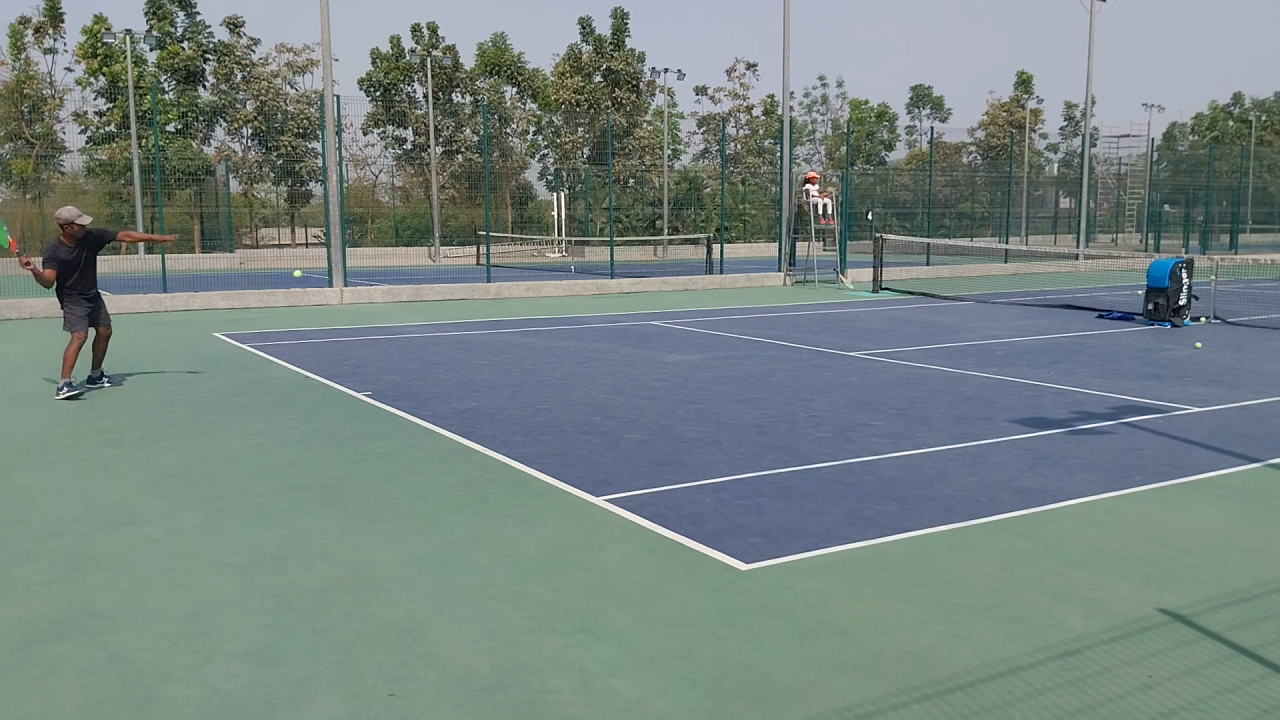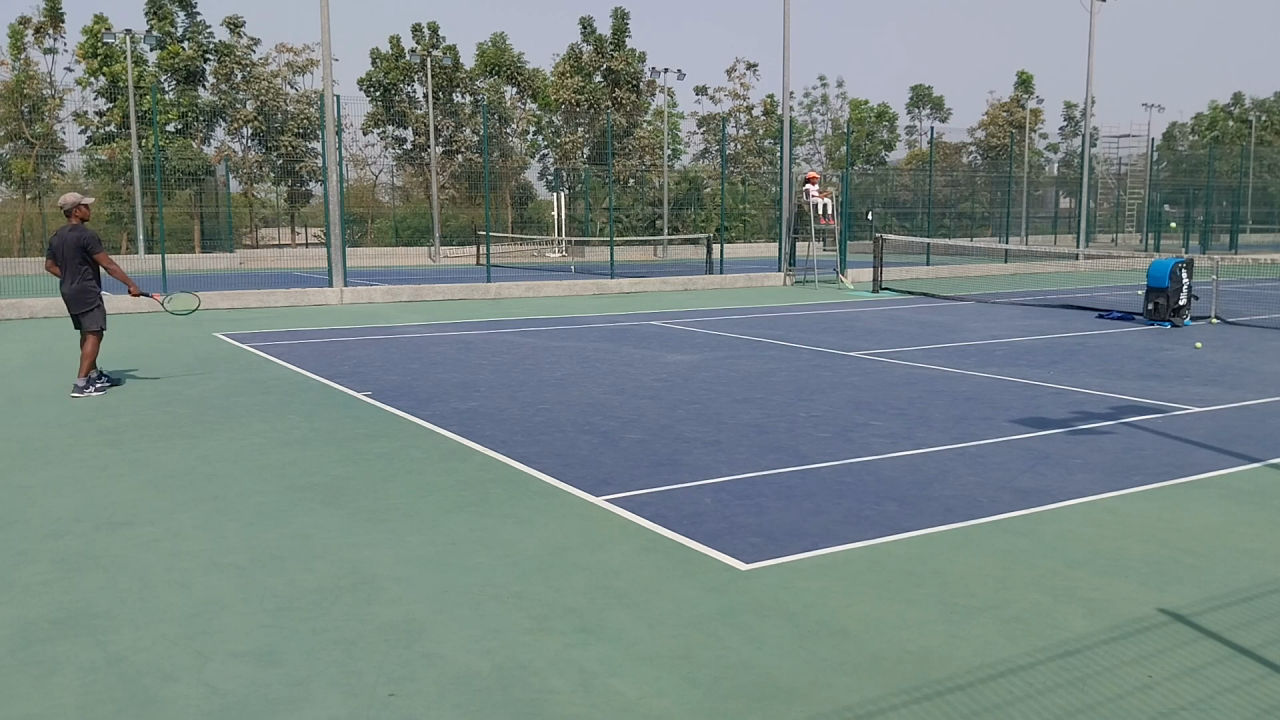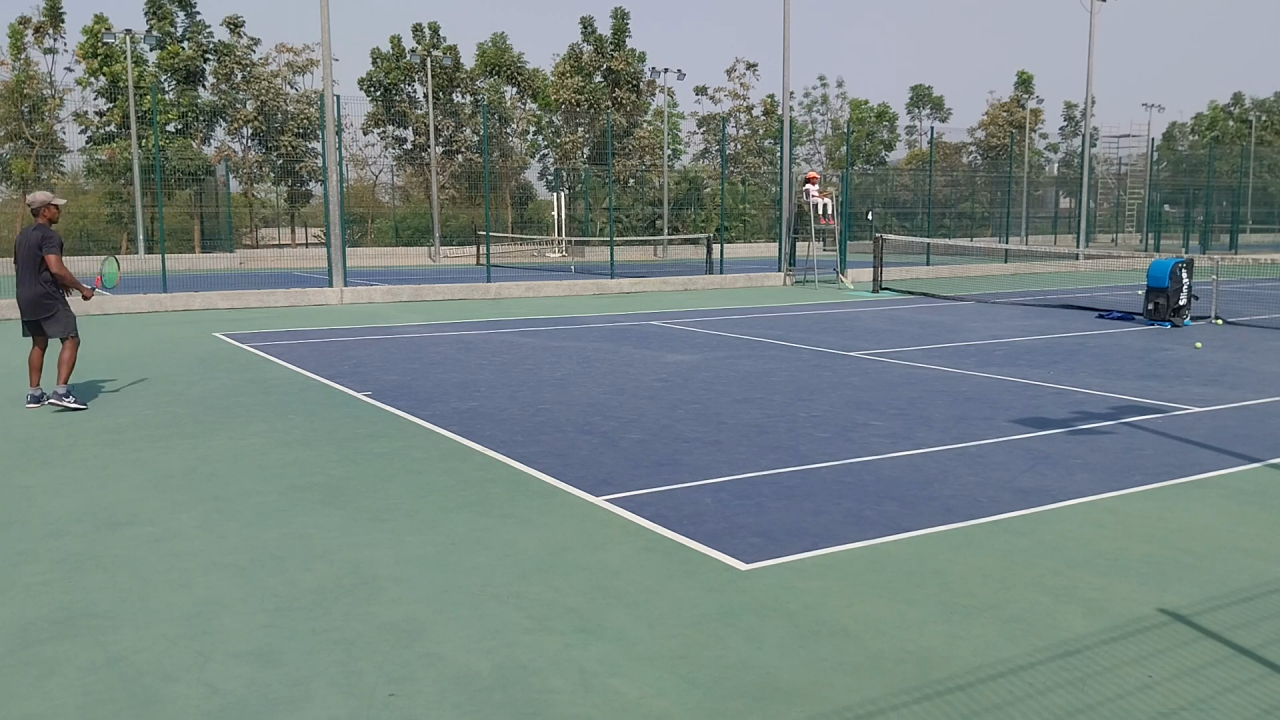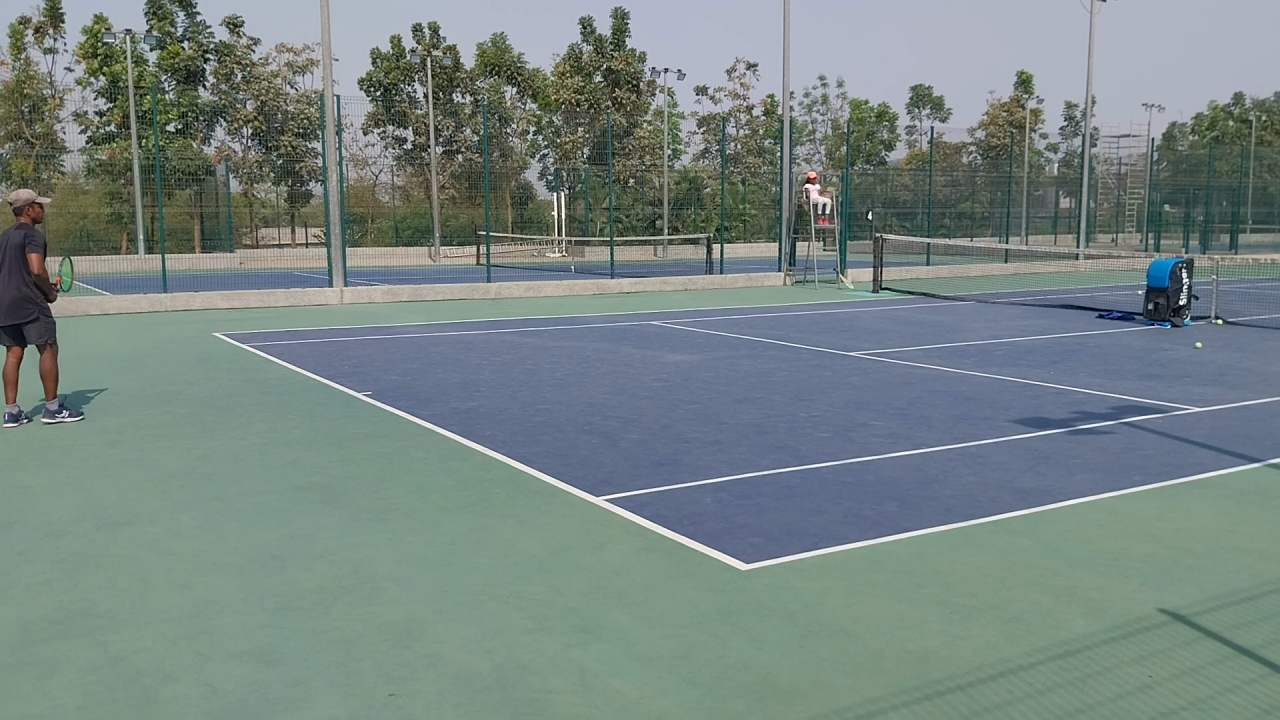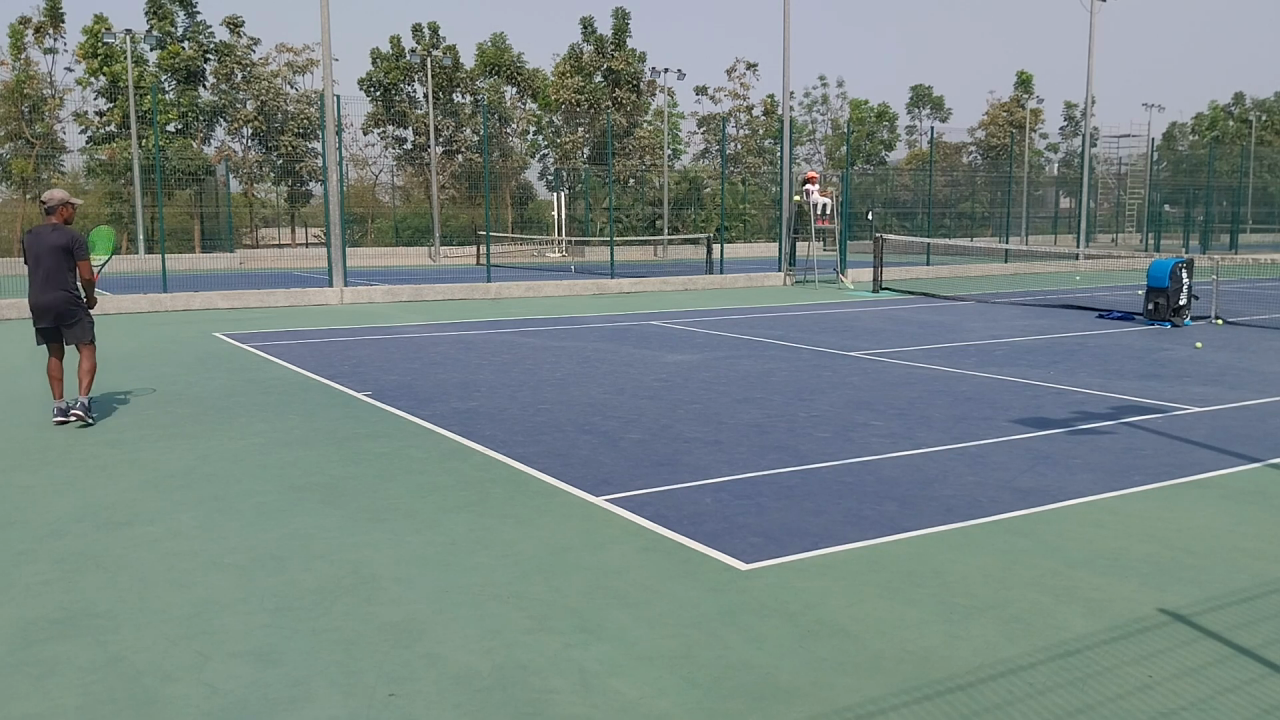
dt=1s
person 1, frame 1
left shoulder: (92, 236)
right shoulder: (54, 251)
left elbow: (124, 235)
right elbow: (47, 282)
left wrist: (158, 238)
right wrist: (34, 270)
left hip: (92, 295)
right hip: (73, 299)
left knee: (104, 332)
right knee: (79, 336)
left ankle: (96, 376)
right ankle: (64, 384)
person 1, frame 2
left shoulder: (56, 237)
right shoulder: (86, 236)
left elbow: (50, 266)
right elbow: (107, 264)
right wrist: (131, 284)
left hip: (68, 292)
right hip: (86, 293)
left knee: (87, 334)
right knee: (94, 336)
left ankle: (95, 376)
right ankle: (81, 384)
person 1, frame 3
left shoulder: (23, 236)
right shoulder: (49, 236)
right elbow: (57, 269)
right wrist: (82, 288)
left hip: (26, 298)
right hip: (48, 299)
left knee: (38, 344)
right knee: (71, 340)
left ankle: (35, 394)
right ankle: (61, 392)
person 1, frame 4
right shoulder: (32, 235)
right elbow: (37, 270)
right wrist: (49, 291)
right hip: (29, 303)
right knee: (48, 351)
right ankle: (53, 408)
person 1, frame 5
left shoulder: (30, 236)
right shoulder: (73, 237)
right elbow: (87, 276)
right wrist: (90, 297)
left hip: (38, 303)
right hip: (67, 303)
left knee: (55, 353)
right knee: (87, 350)
left ankle: (60, 407)
right ankle: (82, 401)
